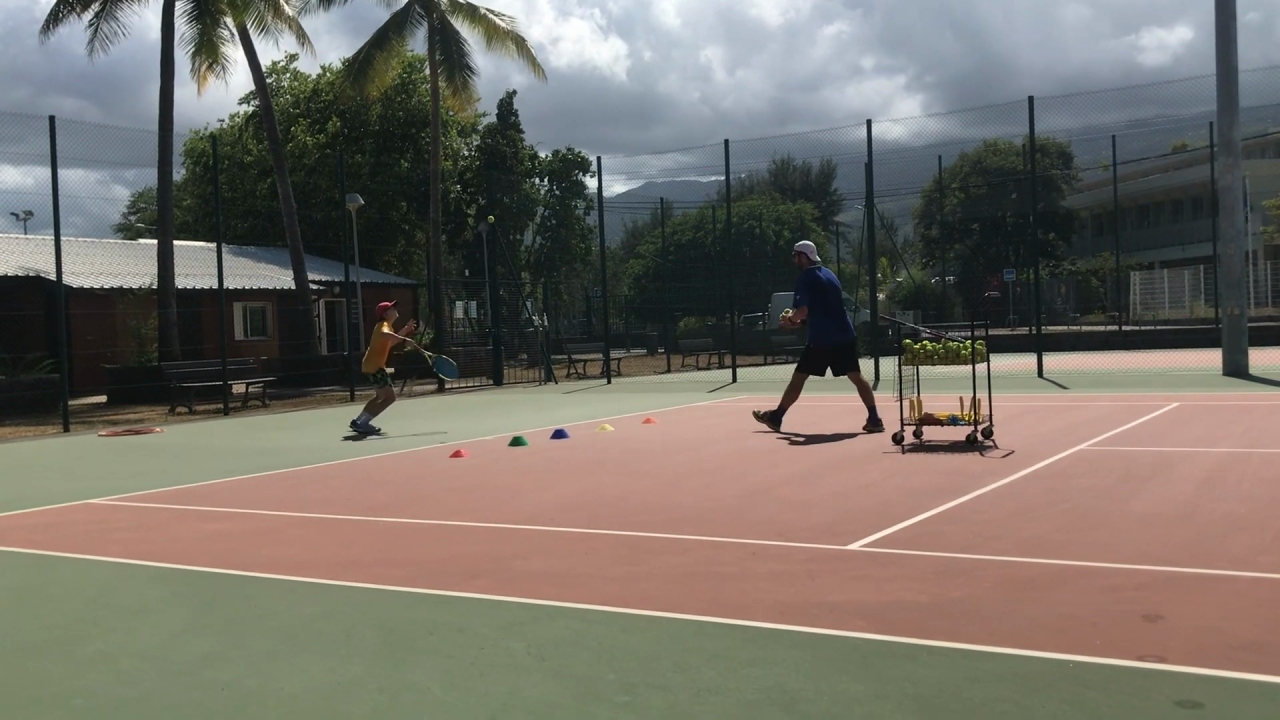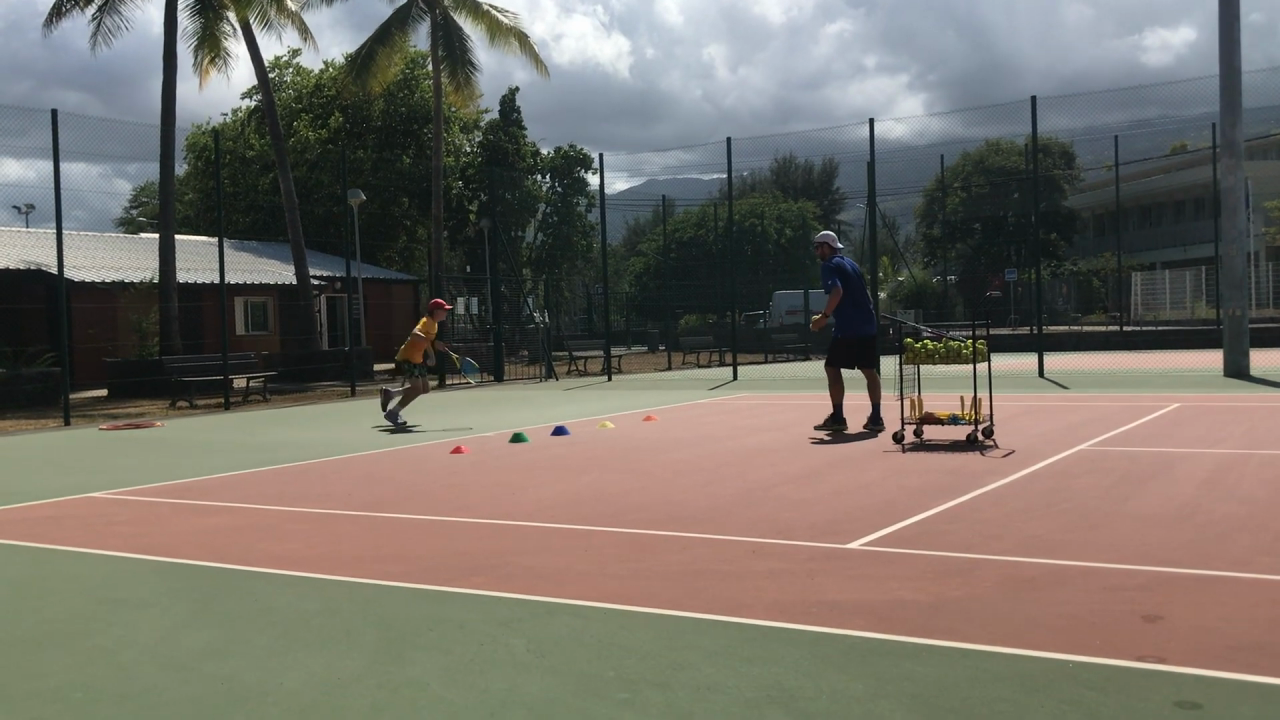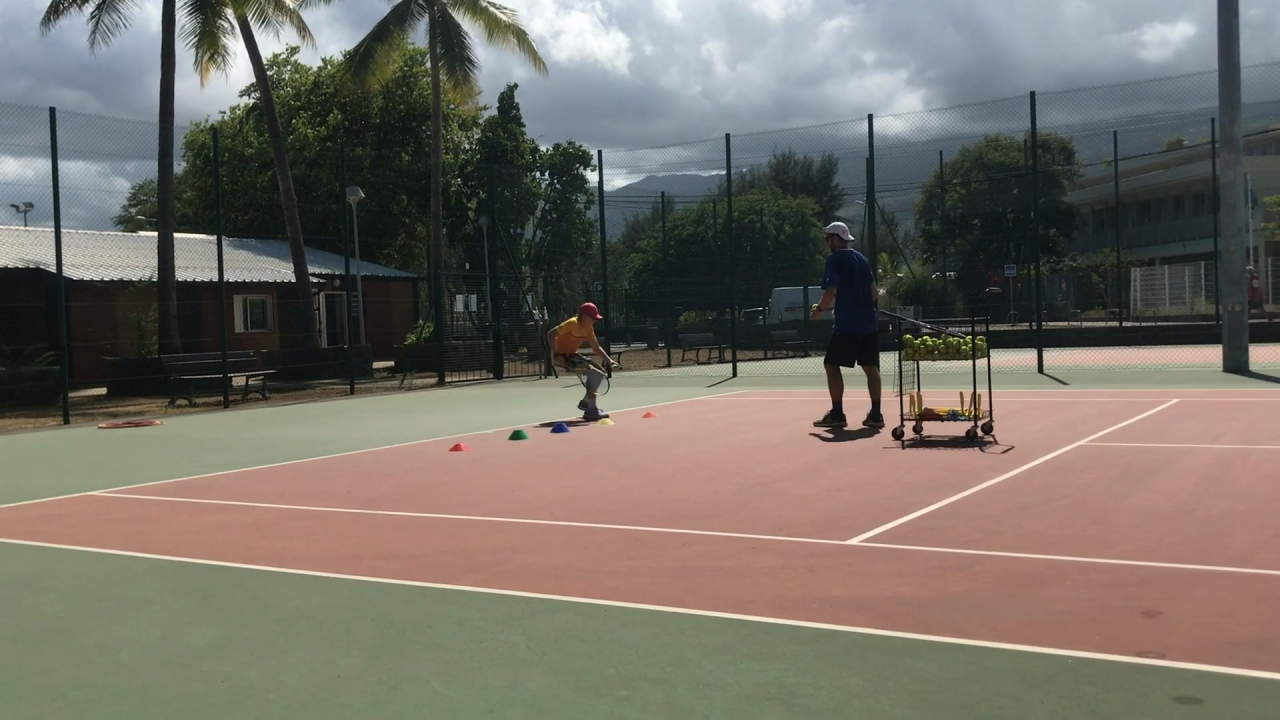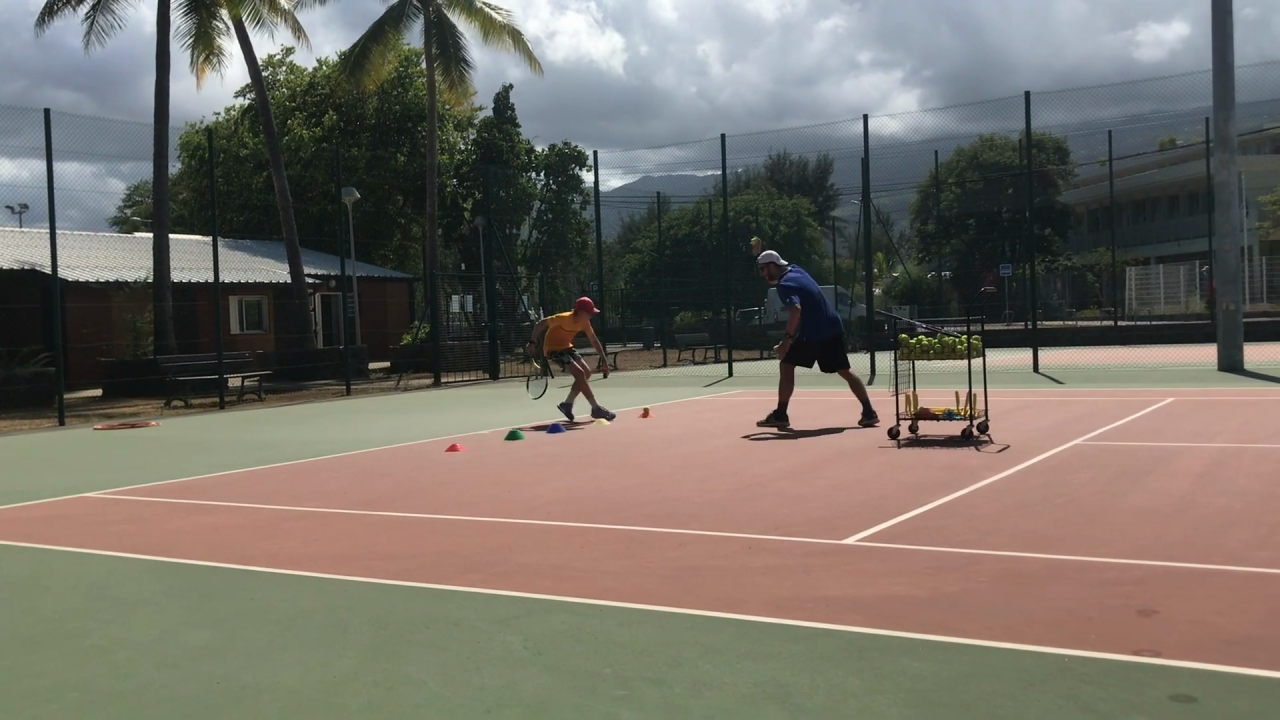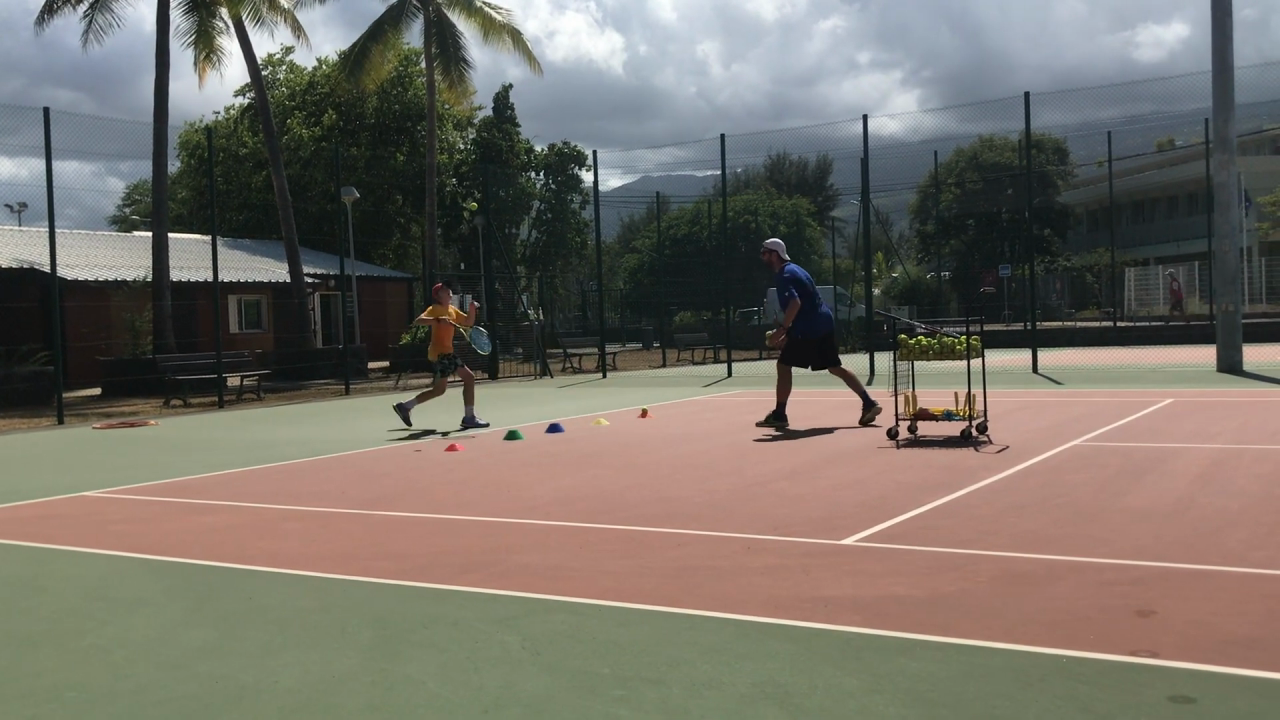
dt=0.7s
person 1, frame 1
left shoulder: (805, 278)
right shoulder: (829, 274)
left elbow: (802, 311)
left wrist: (790, 319)
right wrist: (801, 322)
left hip: (822, 338)
right hip: (845, 334)
left knee: (800, 375)
right knee: (855, 375)
left ankle: (776, 418)
right ankle: (874, 419)
person 1, frame 2
left shoulder: (829, 265)
right shoulder: (851, 264)
left elbow: (837, 292)
left wrist: (824, 316)
left hip: (848, 327)
right hip: (868, 325)
left knee: (832, 368)
right knee: (870, 370)
left ankle: (838, 418)
right ankle: (876, 418)
person 1, frame 3
left shoulder: (834, 260)
right shoulder: (862, 259)
left elbow: (831, 291)
right elbow: (874, 291)
left wrist: (819, 309)
left hip: (847, 325)
right hip: (869, 322)
left knee: (832, 365)
right knee: (870, 367)
left ankle: (837, 414)
right ankle: (876, 414)
person 1, frame 4
left shoulder: (784, 285)
right shoulder: (795, 271)
left elbow: (795, 309)
left wrist: (787, 339)
right wrist: (762, 257)
left hip: (813, 331)
right hip: (833, 327)
left knee: (786, 365)
right knee: (845, 371)
left ankle: (780, 415)
right ankle: (869, 413)
person 1, frame 5
left shoulder: (783, 275)
right shoulder: (792, 269)
left elbow: (795, 303)
left wrist: (782, 329)
right wrist: (787, 333)
left hip: (808, 328)
right hip: (824, 323)
left knee: (784, 366)
right knee: (835, 368)
left ankle: (779, 415)
right ankle: (869, 404)
